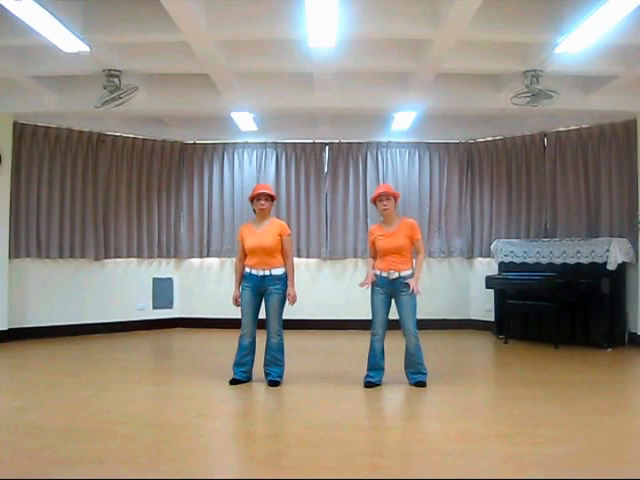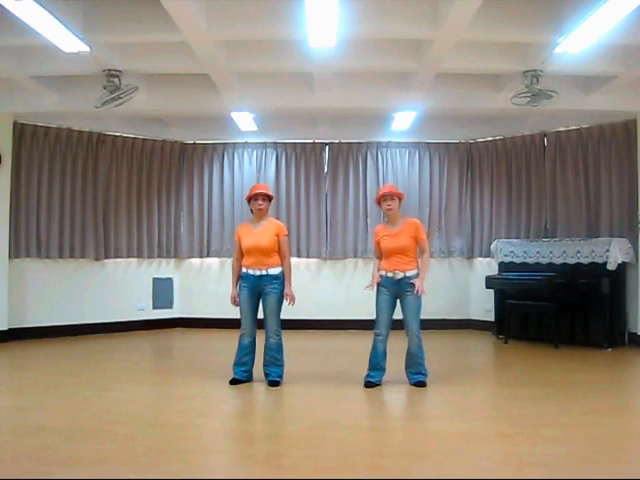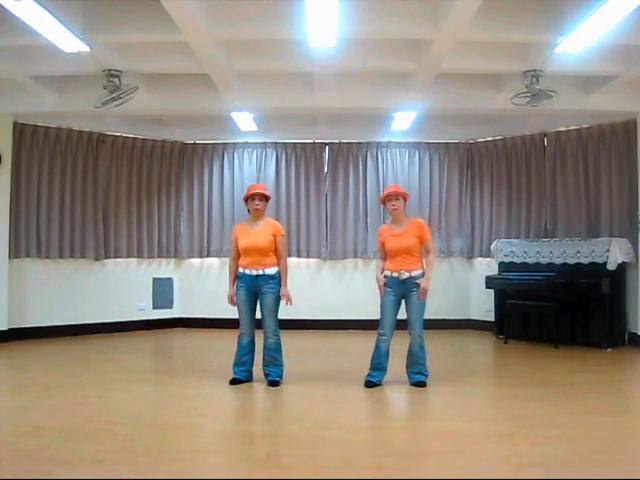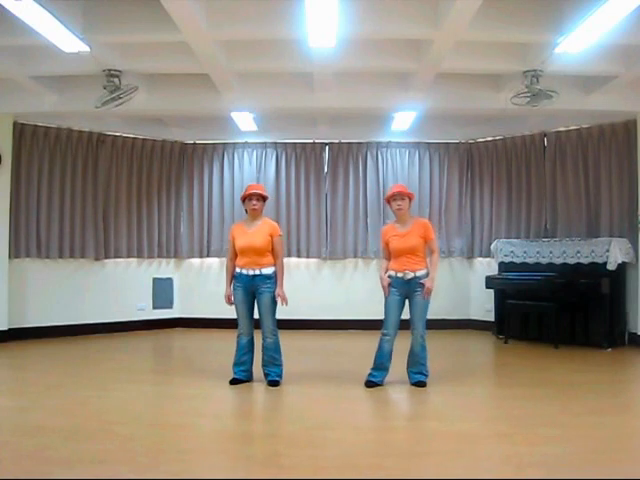
dt=0.1s
person 1, frame 1
left shoulder: (409, 225)
right shoulder: (374, 230)
left elbow: (420, 253)
left wrist: (416, 277)
right wrist: (370, 273)
left hip: (404, 281)
right hip: (381, 282)
left knee: (410, 330)
right knee: (377, 331)
left ankle: (417, 374)
right ankle: (374, 375)
person 1, frame 2
left shoulder: (414, 225)
right shoulder: (378, 230)
left elbow: (425, 252)
left wrist: (421, 278)
right wrist: (375, 274)
left hip: (409, 281)
right hip: (386, 283)
left knee: (413, 331)
right knee: (381, 331)
left ankle: (417, 374)
right ankle: (374, 375)
person 1, frame 3
left shoulder: (418, 225)
right shoulder: (383, 231)
left elbow: (430, 253)
left wrist: (427, 277)
right wrist: (379, 274)
left hip: (415, 281)
right hip: (391, 282)
left knee: (416, 331)
right knee: (384, 331)
left ankle: (417, 374)
right ankle: (376, 375)
person 1, frame 4
left shoulder: (423, 225)
right shoulder: (387, 231)
left elbow: (434, 252)
left wrist: (431, 277)
right wrist: (383, 274)
left hip: (418, 281)
right hip: (395, 282)
left knee: (418, 331)
right knee: (388, 331)
left ankle: (418, 374)
right ankle: (377, 375)
person 2, frame 1
left shoulder: (281, 227)
right shoulder: (244, 229)
left elbow: (288, 258)
right elbow: (240, 260)
left wrist: (291, 285)
right wrist: (237, 287)
left hip: (275, 280)
right hip: (251, 280)
left knee: (274, 330)
right knee: (247, 329)
left ankle: (274, 373)
right ankle: (242, 373)
person 2, frame 2
left shoulder: (277, 227)
right shoulder: (241, 229)
left elbow: (285, 258)
right elbow: (237, 260)
left wrist: (288, 285)
right wrist: (234, 287)
left hip: (272, 279)
right hip: (248, 280)
left knee: (272, 330)
right knee: (246, 329)
left ankle: (274, 374)
right ankle: (242, 372)
person 2, frame 3
left shoulder: (275, 227)
right shoulder: (238, 229)
left elbow: (282, 258)
right elbow: (234, 260)
left wrist: (284, 286)
right wrist: (231, 287)
left hip: (268, 279)
right hip: (244, 280)
left knee: (270, 330)
right knee: (245, 329)
left ankle: (273, 374)
right ankle: (242, 372)
person 2, frame 4
left shoulder: (272, 227)
right shoulder: (236, 229)
left elbow: (278, 259)
right elbow: (231, 259)
left wrist: (279, 286)
right wrist: (228, 286)
left hip: (265, 279)
right hip: (241, 280)
left knee: (269, 329)
right knee: (244, 329)
left ankle: (273, 373)
right ankle: (242, 372)
